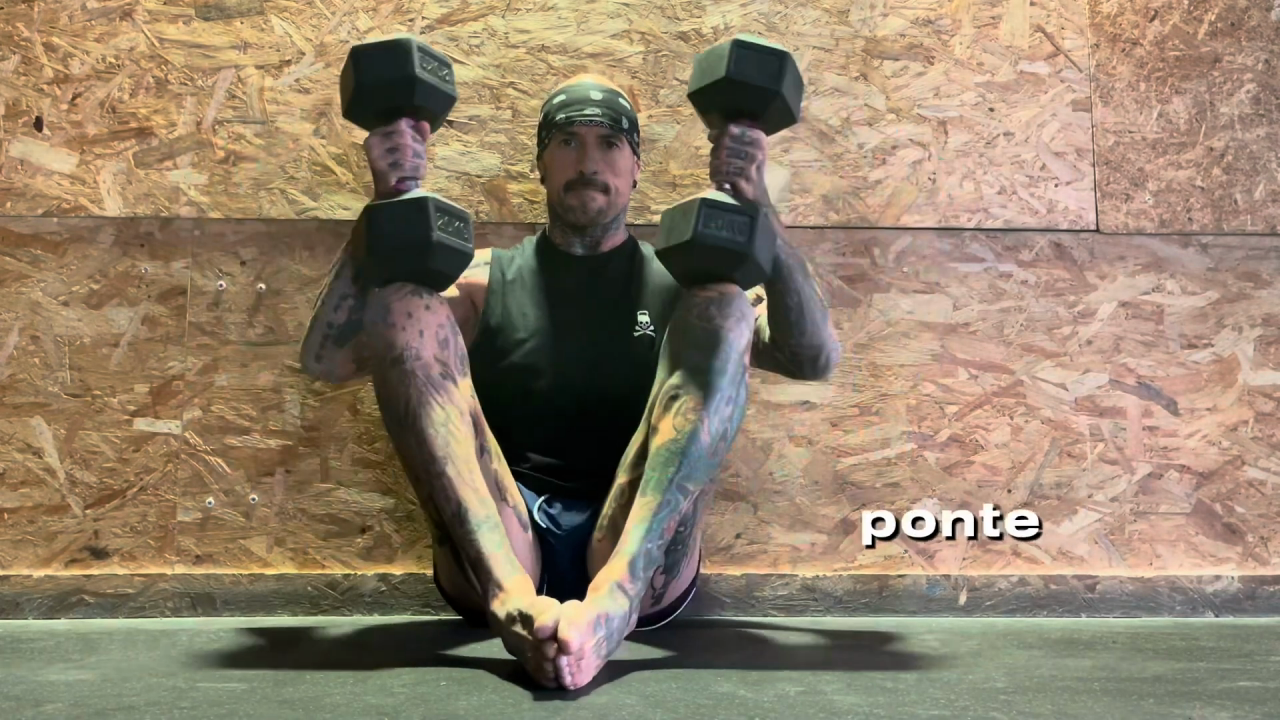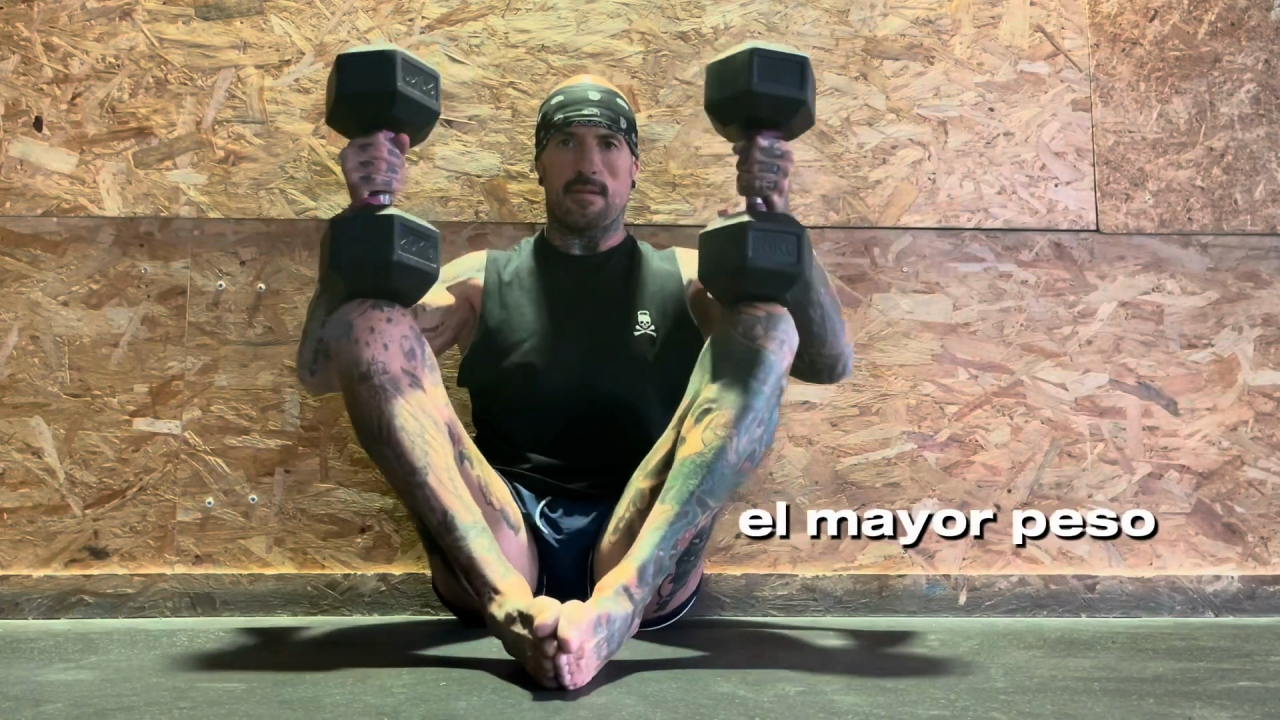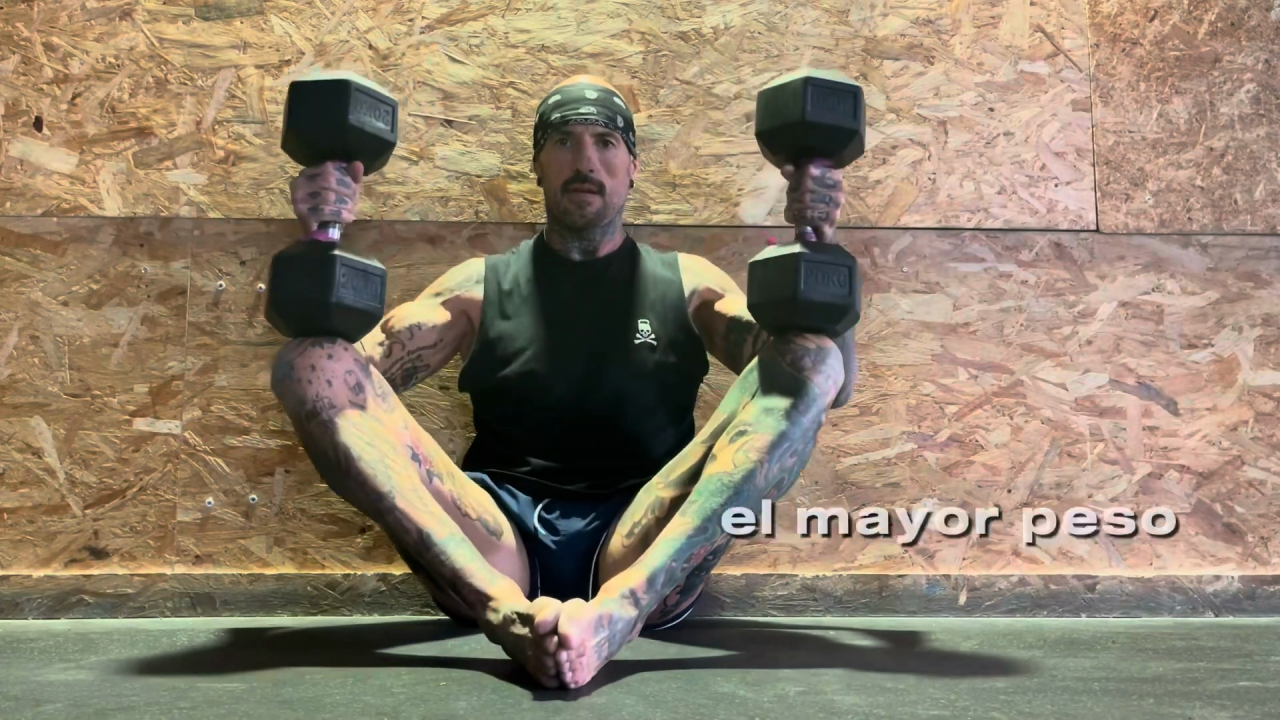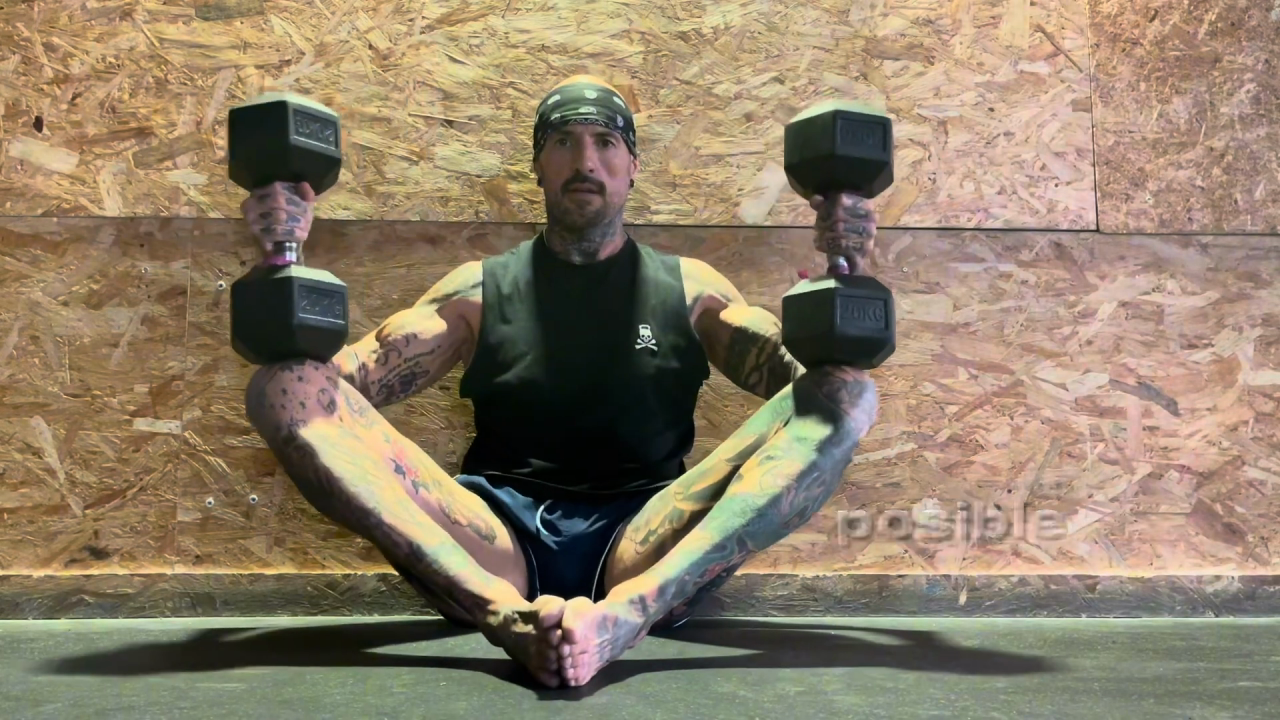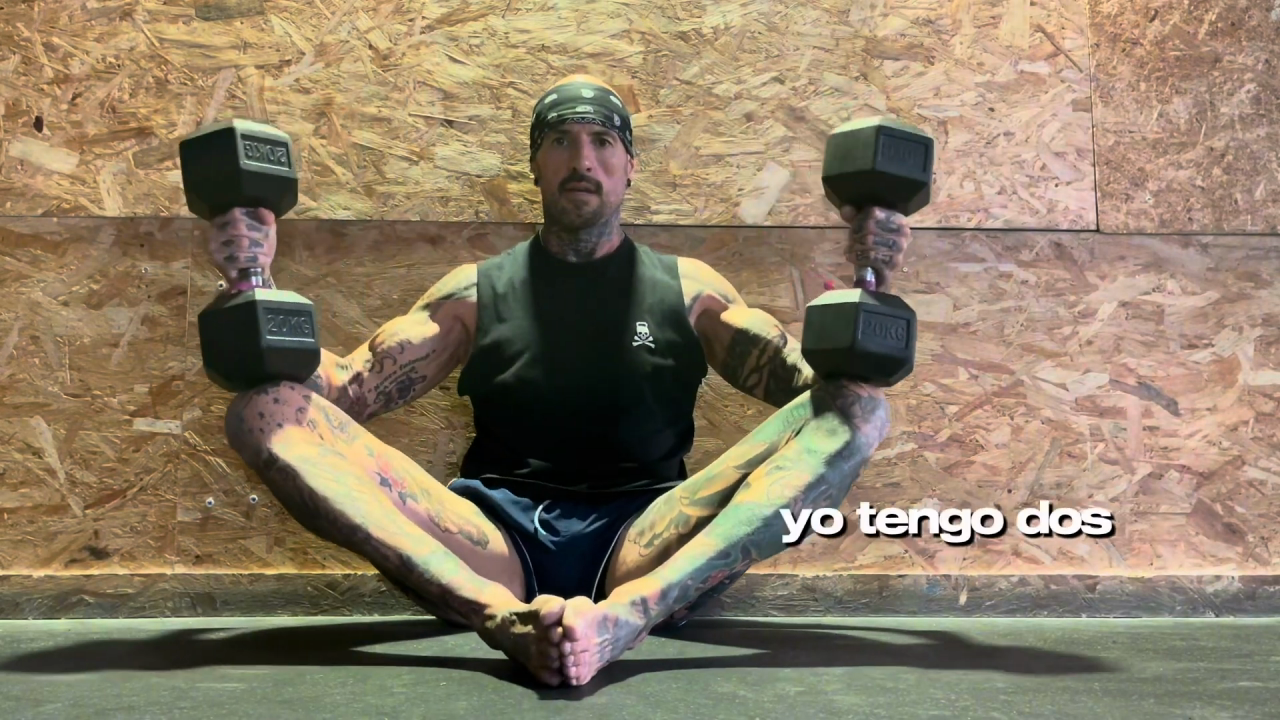
dt=0.5s
person 1, frame 1
left shoulder: (681, 279)
right shoulder: (483, 279)
left elbow: (812, 358)
right elbow: (327, 359)
left wrist: (755, 203)
right wrist: (388, 198)
left hip: (640, 558)
right hip: (496, 556)
left knee: (720, 310)
right knee: (401, 308)
left ankle: (610, 609)
right ankle: (516, 608)
person 1, frame 2
left shoulder: (685, 278)
right shoulder: (481, 280)
left elbow: (830, 361)
right elbow: (322, 369)
left wrist: (776, 215)
right wrist: (364, 212)
left hip: (644, 556)
right hip: (496, 552)
left knee: (770, 330)
right knee: (362, 331)
left ankle: (611, 611)
right ankle: (513, 609)
person 1, frame 3
left shoulder: (687, 283)
right shoulder: (479, 286)
left elbow: (831, 381)
right elbow: (336, 384)
left wrist: (815, 242)
left hip: (646, 559)
right hip: (494, 551)
left knee: (812, 362)
right knee: (309, 366)
left ankle: (616, 611)
right ankle: (509, 613)
person 1, frame 4
left shoulder: (689, 288)
right shoulder: (478, 288)
left elbow: (822, 389)
right elbow: (345, 388)
left wrist: (841, 273)
left hip: (646, 553)
right hip: (495, 551)
left knee: (846, 396)
right knee: (284, 391)
left ankle: (623, 614)
right ankle: (508, 615)
person 1, frame 5
left shoulder: (687, 287)
right shoulder: (475, 291)
left elbow: (821, 390)
right elbow: (342, 395)
right wrist: (257, 284)
left hip: (646, 554)
right hip: (494, 548)
left knee: (853, 410)
right knee: (266, 410)
left ankle: (623, 616)
right ankle: (505, 617)
